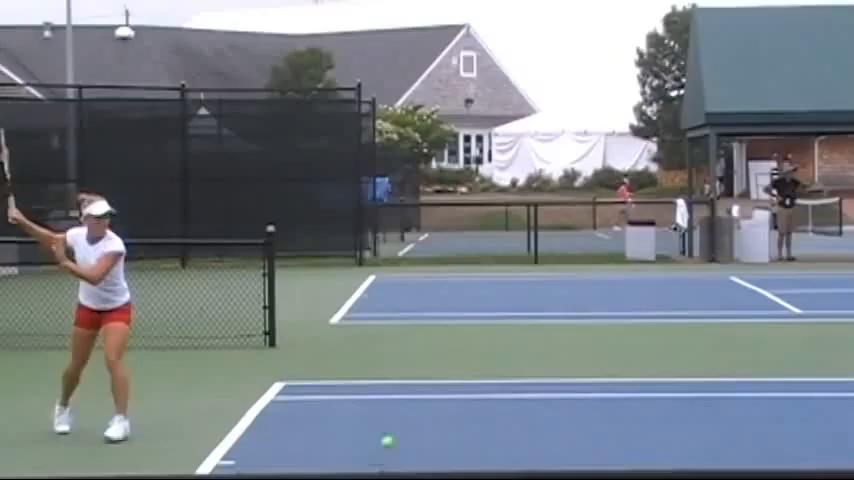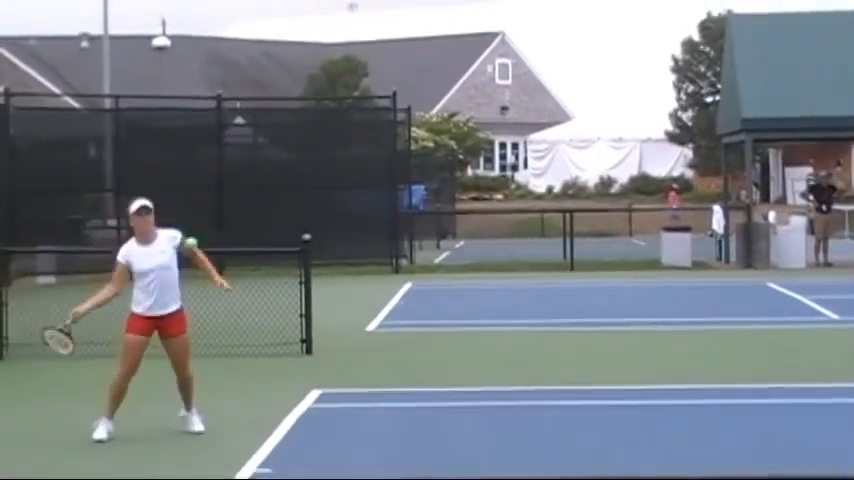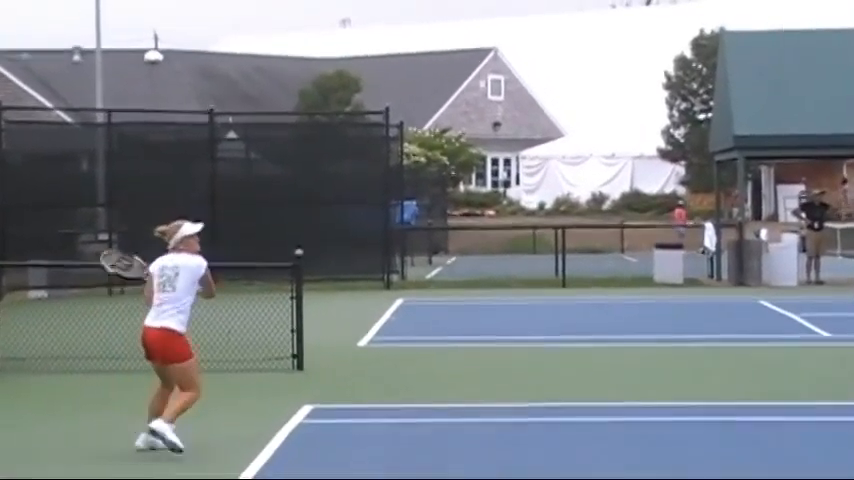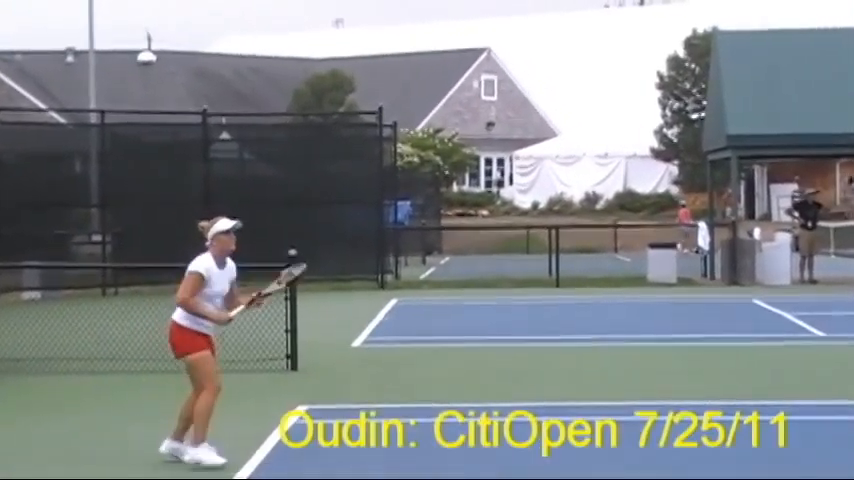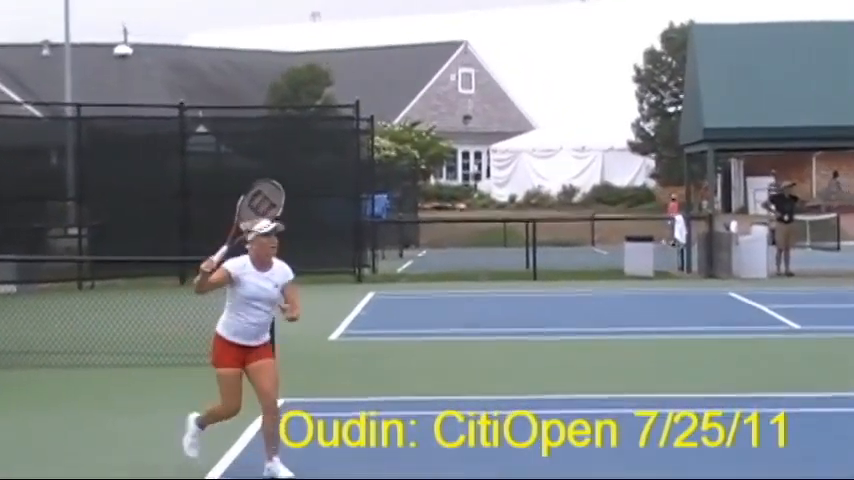
dt=0.5s
person 1, frame 1
left shoulder: (114, 245)
right shoulder: (76, 235)
left elbow: (95, 277)
right elbow: (50, 239)
left wrist: (64, 262)
right wrist: (22, 221)
left hip: (116, 309)
right hip: (87, 307)
left knee: (113, 360)
right knee: (76, 364)
left ankle: (121, 419)
right ankle: (63, 408)
person 1, frame 2
left shoulder: (171, 237)
right shoulder: (127, 251)
left elbow: (196, 254)
right elbow: (115, 287)
left wrist: (216, 276)
right wrist: (87, 307)
left hip: (172, 315)
right hip: (141, 317)
left knee: (183, 371)
right knee: (125, 372)
left ankle: (190, 412)
right ankle: (107, 420)
person 1, frame 3
left shoulder: (158, 264)
right shoulder: (197, 263)
left elbow: (149, 298)
right elbow: (210, 292)
left hip: (150, 332)
right hip: (169, 335)
left knee: (168, 385)
right knee: (192, 390)
left ankle: (149, 436)
right ankle: (163, 423)
person 1, frame 4
left shoulder: (229, 266)
right shoulder: (203, 265)
left elbow: (230, 302)
right elbow: (183, 299)
left wrist: (248, 301)
right wrist: (212, 316)
left hip: (200, 333)
right hip: (187, 331)
left knee: (202, 390)
right knee: (211, 387)
left ankle: (175, 442)
right ankle: (197, 447)
person 1, frame 5
left shoulder: (283, 271)
right shoulder: (236, 266)
left elbow: (294, 309)
right elbow: (201, 288)
left wrist: (292, 313)
right wrist: (205, 274)
left hip: (260, 344)
right hip: (228, 343)
left knee: (270, 402)
right knee: (230, 407)
right ankle: (198, 422)
